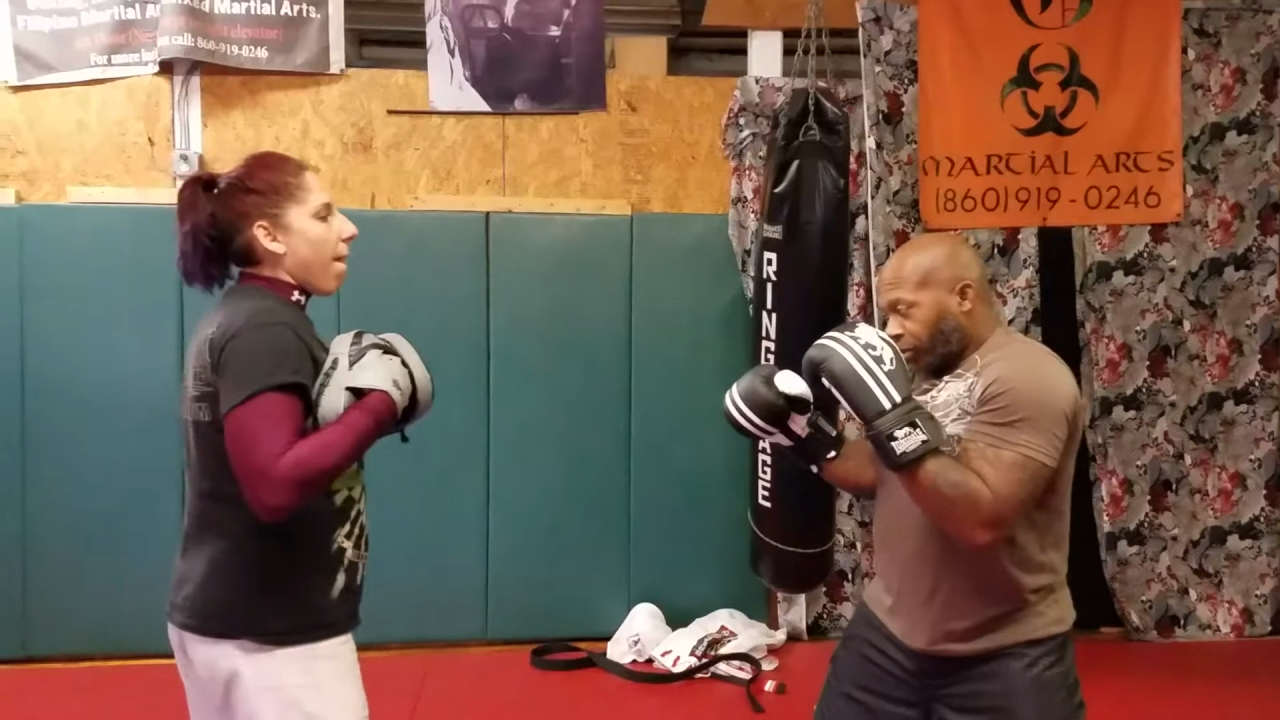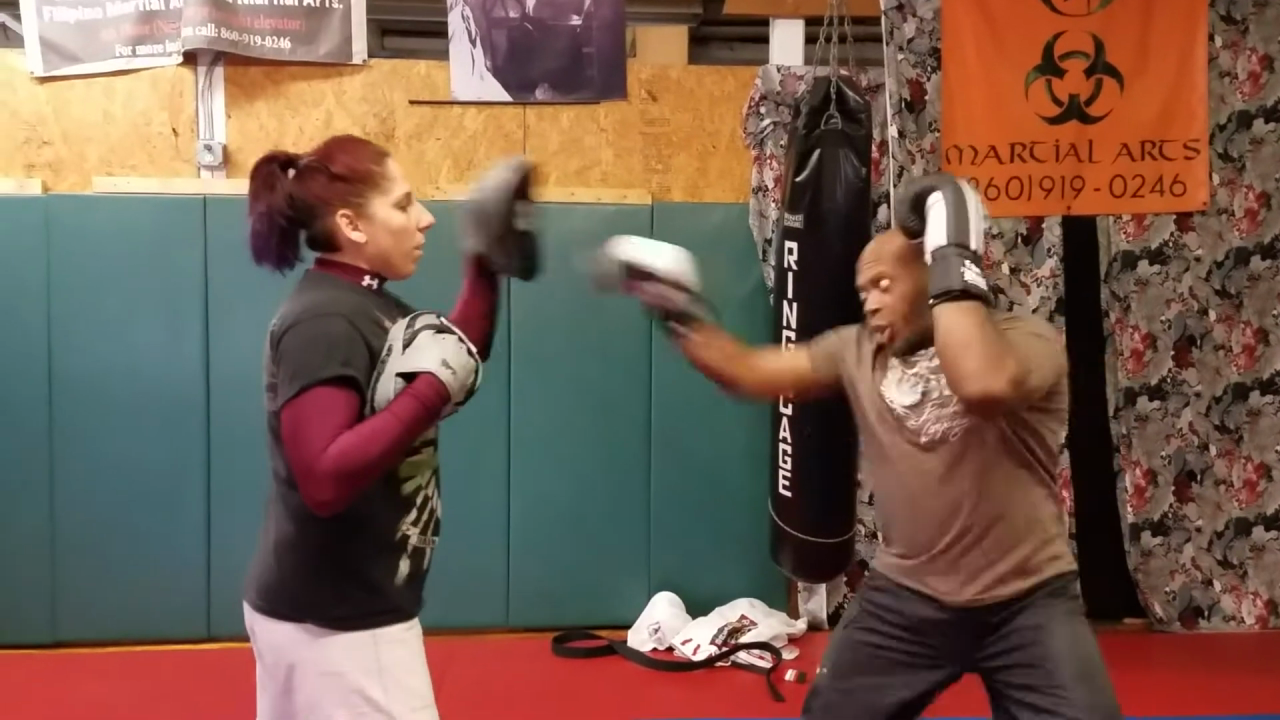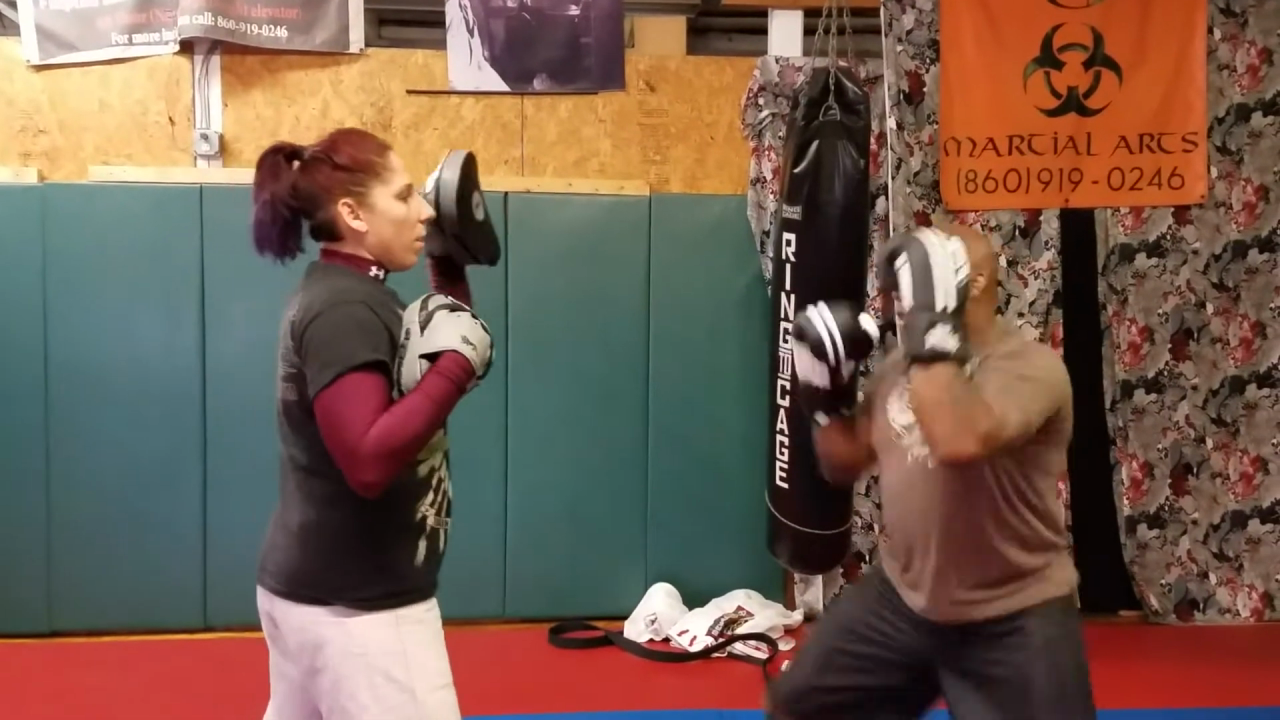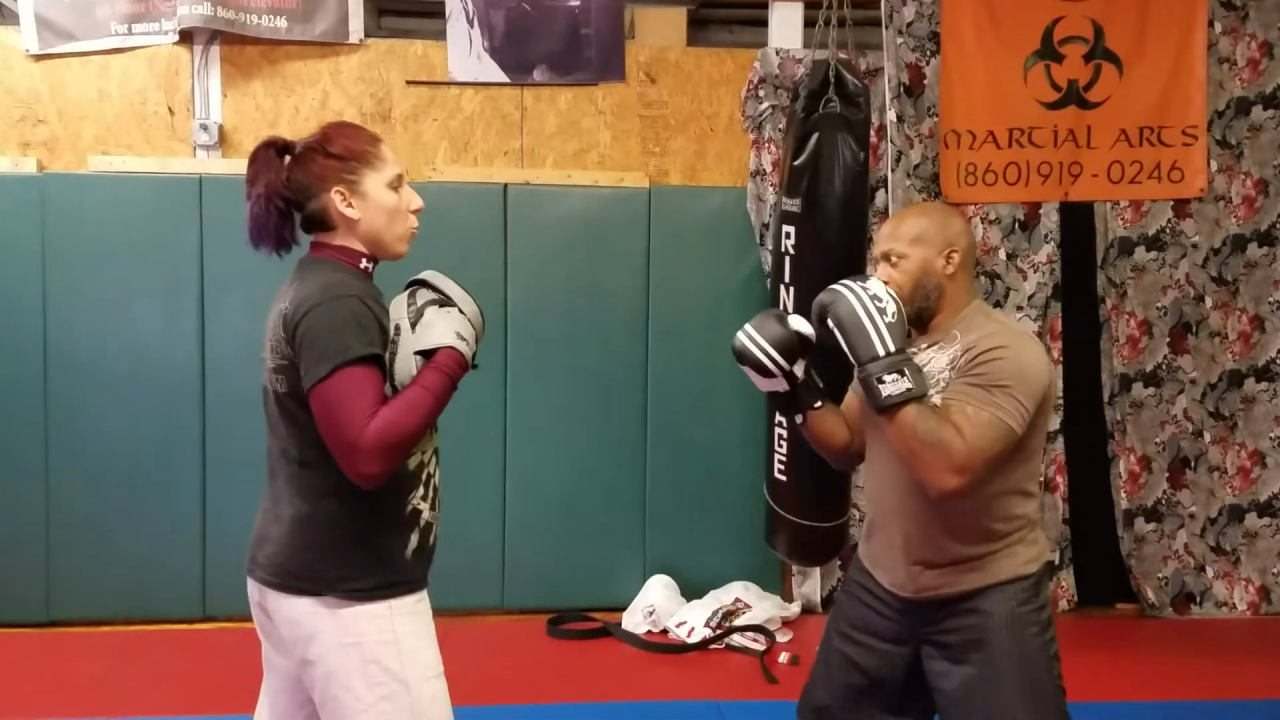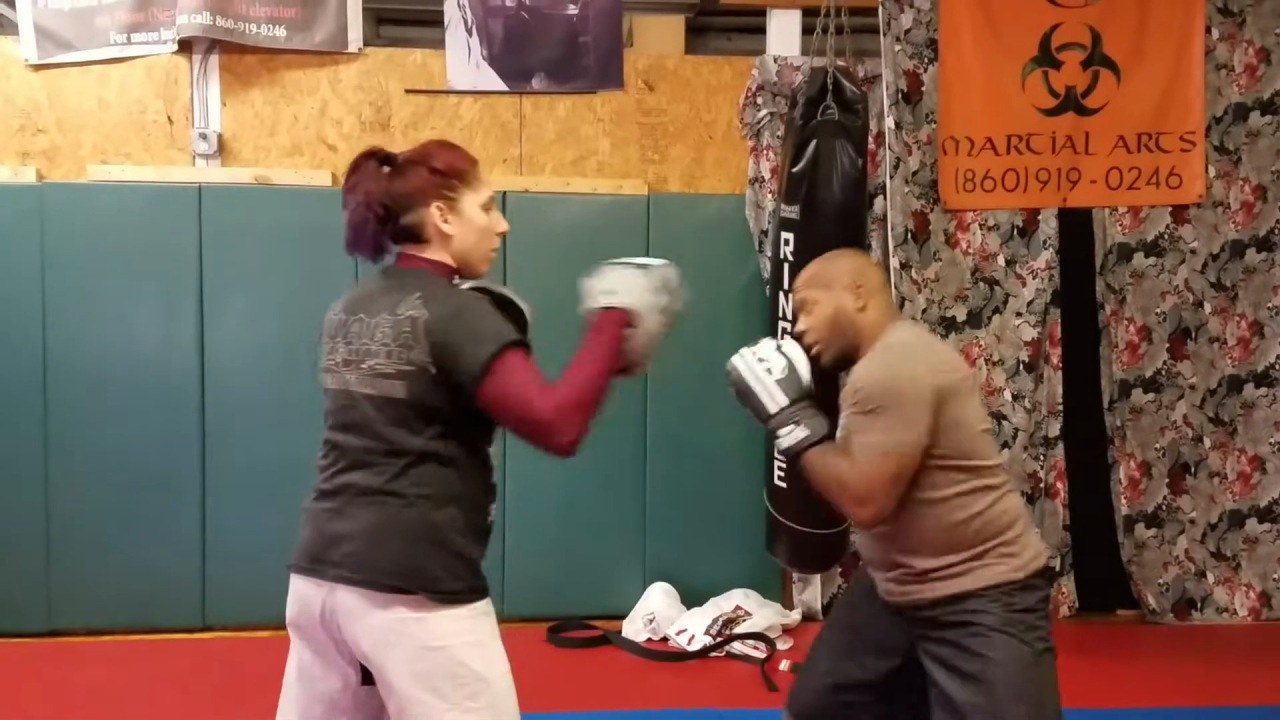
dt=1s
person 1, frame 1
left shoulder: (244, 317)
right shoulder: (266, 331)
right elbow: (274, 485)
left wrist: (358, 404)
right wrist: (378, 406)
right hip: (270, 634)
person 1, frame 2
left shoulder: (362, 302)
right shoulder: (324, 322)
left elbow: (454, 355)
right elbow: (326, 479)
left wrist: (486, 263)
right wrist: (433, 388)
right hip: (341, 618)
person 1, frame 3
left shoulder: (343, 293)
right shoulder: (344, 309)
right elbow: (369, 461)
left wrist: (450, 265)
right wrist: (456, 363)
left hip: (305, 586)
right hip: (359, 601)
person 1, frame 4
left shoulder: (315, 289)
right shoulder: (336, 303)
right elbow: (367, 454)
left wrist: (417, 355)
right wrist: (448, 357)
left hip: (293, 575)
right hip: (350, 592)
person 1, frame 5
left shoulder: (350, 309)
right shoulder: (453, 316)
right elbow: (559, 426)
right wrist: (612, 315)
left hip: (322, 577)
right hip: (417, 592)
person 2, frame 1
left shoulder: (1029, 378)
right shoulder: (916, 370)
left elbow: (981, 520)
right elbow: (877, 473)
left wrist: (893, 416)
right wrist: (803, 436)
left hip: (1005, 657)
person 2, frame 2
left shoulder: (1024, 339)
right shoulder: (859, 349)
left elbow: (985, 385)
right elbow: (750, 370)
left wrist: (955, 264)
right wrist: (678, 309)
left hip: (1028, 603)
right hip: (905, 594)
person 2, frame 3
left shoulder: (1029, 366)
right shoulder: (900, 364)
left elbow: (960, 440)
right elbow: (841, 464)
left wrist: (932, 324)
right wrist: (823, 390)
left hip: (1016, 618)
right hip: (901, 600)
person 2, frame 4
left shoulder: (1004, 350)
right shoulder: (893, 336)
left elbow: (947, 469)
right elbow: (847, 446)
left wrist: (884, 366)
right wrist: (797, 388)
left hip: (986, 598)
right hip: (881, 583)
person 2, frame 5
left shoulder: (896, 365)
right shoulder: (895, 358)
left elbow: (865, 501)
right elbow: (859, 481)
left wrist: (789, 415)
right wrist: (787, 413)
left hip: (986, 598)
right hip: (897, 590)
